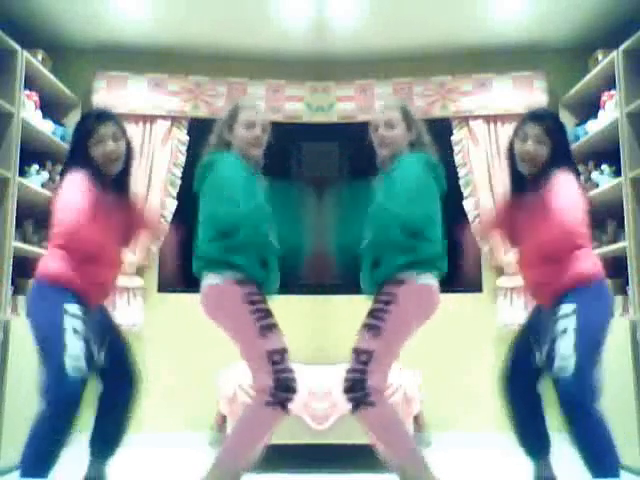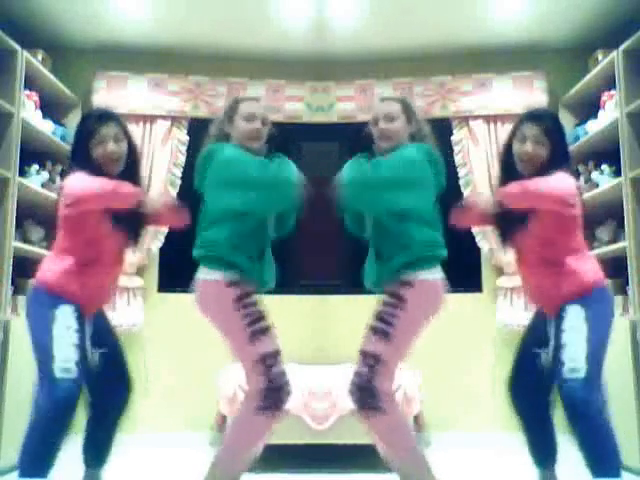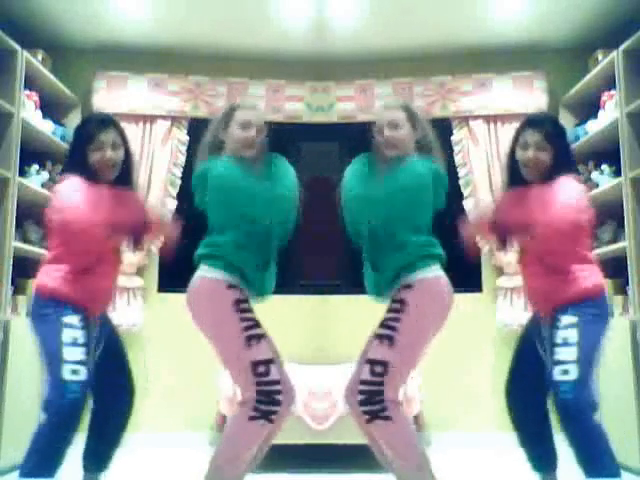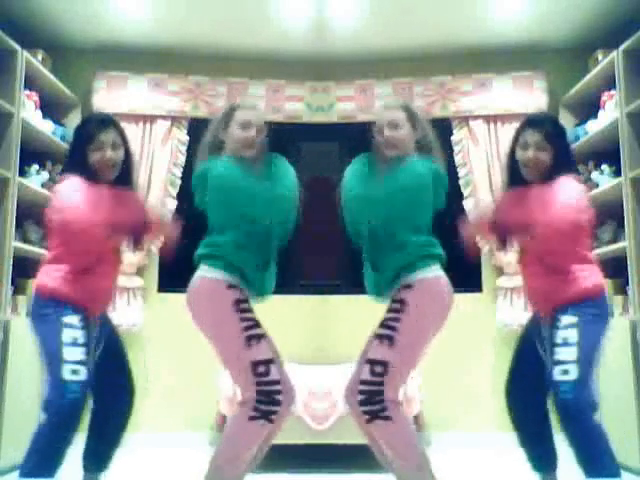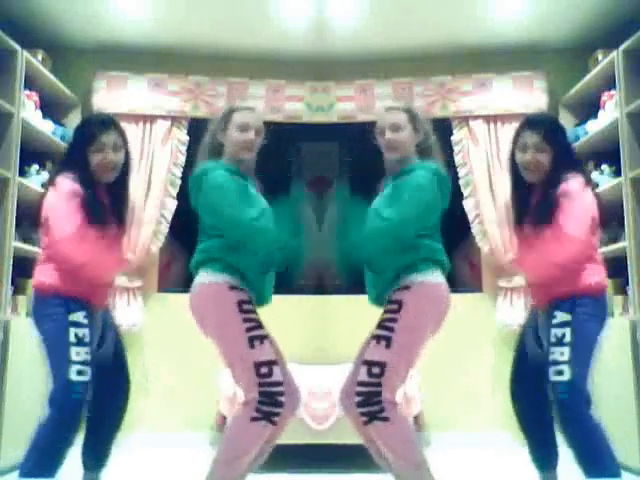
dt=0.1s
person 1, frame 1
left shoulder: (411, 169)
right shoulder: (395, 174)
left elbow: (392, 217)
right elbow: (381, 228)
left hip: (408, 285)
right hip: (397, 287)
left knee: (361, 384)
right knee: (363, 385)
person 1, frame 2
left shoulder: (414, 160)
right shoulder: (395, 167)
left elbow: (357, 184)
right elbow: (365, 222)
left wrist: (351, 172)
right wrist: (351, 190)
left hip: (416, 284)
right hip: (401, 285)
left knee: (370, 388)
right knee: (367, 388)
person 1, frame 3
left shoulder: (416, 173)
right shoulder: (391, 177)
left elbow: (364, 208)
right elbow: (364, 231)
left wrist: (357, 174)
right wrist: (363, 176)
left hip: (420, 288)
right hip: (410, 290)
left knee: (375, 396)
right knee: (360, 395)
person 1, frame 4
left shoulder: (416, 175)
right shoulder: (391, 177)
left elbow: (360, 203)
right elbow: (363, 230)
left wrist: (356, 173)
left hip: (421, 289)
right hip: (408, 293)
left knee: (375, 395)
right knee: (358, 395)
person 1, frame 5
left shoulder: (420, 180)
right shoulder: (394, 183)
left elbow: (383, 233)
right elbow: (374, 238)
left hip: (418, 291)
right hip: (405, 296)
left knee: (373, 397)
right knee: (354, 397)
person 2, frame 1
left shoulder: (245, 174)
right shoulder: (227, 169)
right elbow: (245, 218)
left hip: (243, 287)
right hip: (231, 285)
left knee: (276, 385)
right knee: (278, 384)
person 2, frame 2
left shoulder: (248, 167)
right shoulder: (225, 160)
left elbow: (279, 220)
right elbow: (282, 185)
left wrist: (288, 189)
right wrist: (287, 172)
left hip: (238, 286)
right hip: (223, 284)
left knee: (272, 388)
right knee: (269, 388)
person 2, frame 3
left shoulder: (246, 177)
right shoulder: (223, 173)
left elbow: (275, 231)
right elbow: (278, 206)
left wrist: (275, 174)
right wrist: (282, 172)
left hip: (230, 291)
right hip: (218, 288)
left knee: (279, 395)
right knee: (264, 396)
person 2, frame 4
left shoulder: (246, 177)
right shoulder: (222, 175)
left elbow: (278, 228)
right elbow: (278, 206)
right wrist: (283, 173)
left hip: (231, 293)
right hip: (217, 289)
left knee: (281, 395)
right knee: (264, 396)
person 2, frame 5
left shoulder: (245, 183)
right shoulder: (218, 180)
left elbow: (264, 237)
right elbow: (257, 233)
left hip: (234, 296)
right hip: (221, 291)
left knee: (286, 397)
right knee: (266, 397)
person 3, frame 1
left shoulder: (561, 181)
right shoulder: (523, 191)
left elbow: (566, 225)
right elbow: (498, 223)
left wrist: (523, 229)
right wrist: (483, 230)
left hip: (581, 295)
right hip: (548, 302)
left knee: (574, 390)
right knee: (517, 380)
person 3, frame 2
left shoulder: (560, 181)
right shoulder: (514, 189)
left elbow: (550, 193)
right elbow: (465, 216)
left wrist: (503, 196)
right wrist: (475, 207)
left hip: (583, 301)
right hip: (548, 307)
left knee: (579, 395)
right knee: (524, 389)
person 3, frame 3
left shoulder: (566, 188)
right shoulder: (522, 197)
left elbow: (557, 218)
right elbow: (486, 227)
left wrist: (503, 210)
right wrist: (482, 225)
left hip: (580, 306)
right hip: (546, 311)
left knee: (571, 398)
right knee: (520, 394)
person 3, frame 4
left shoulder: (568, 187)
right shoulder: (522, 193)
left elbow: (558, 215)
left wrist: (503, 207)
right wrist: (480, 222)
left hip: (579, 306)
right hip: (544, 307)
left knee: (571, 399)
right knee: (520, 394)
person 3, frame 5
left shoulder: (572, 189)
right shoulder: (529, 196)
left elbow: (570, 244)
left wrist: (515, 265)
left hip: (578, 302)
right hip: (545, 306)
left knee: (567, 398)
right knee: (525, 391)
person 4, frame 1
left shoulder: (116, 190)
right shoulder: (78, 181)
right elbow: (72, 226)
left wrist: (154, 229)
right wrist: (119, 227)
left hip: (90, 303)
right hip: (58, 295)
left knee: (122, 380)
right knee: (65, 389)
person 4, frame 2
left shoulder: (124, 189)
right shoulder: (79, 181)
left elbow: (173, 216)
right elbow: (90, 193)
left wrist: (165, 207)
right wrist: (136, 197)
left hip: (91, 307)
right hip: (56, 301)
left knee: (115, 389)
right knee: (60, 394)
person 4, frame 3
left shoulder: (117, 198)
right shoulder: (72, 188)
right elbow: (82, 219)
left wrist: (149, 221)
right wrist: (132, 208)
left hip: (93, 311)
right hip: (59, 306)
left knee: (118, 395)
right knee: (69, 398)
person 4, frame 4
left shoulder: (118, 192)
right shoulder: (72, 187)
left elbow: (154, 226)
right elbow: (84, 213)
left wrist: (157, 223)
right wrist: (136, 207)
left hip: (95, 306)
right hip: (60, 306)
left knee: (119, 396)
right knee: (68, 400)
person 4, frame 5
left shoulder: (109, 195)
right shoulder: (68, 189)
right elbow: (69, 247)
right wrist: (126, 263)
left hip: (94, 306)
right hip: (61, 302)
left knee: (114, 391)
right knee: (71, 399)
